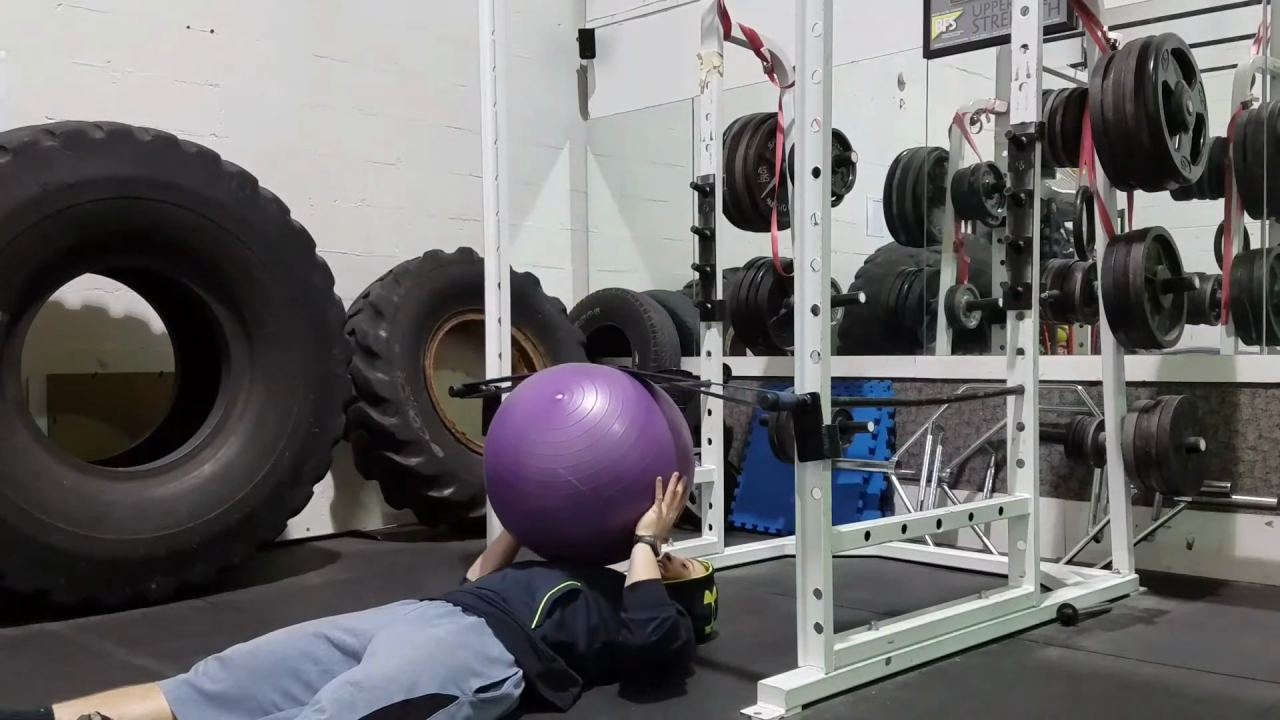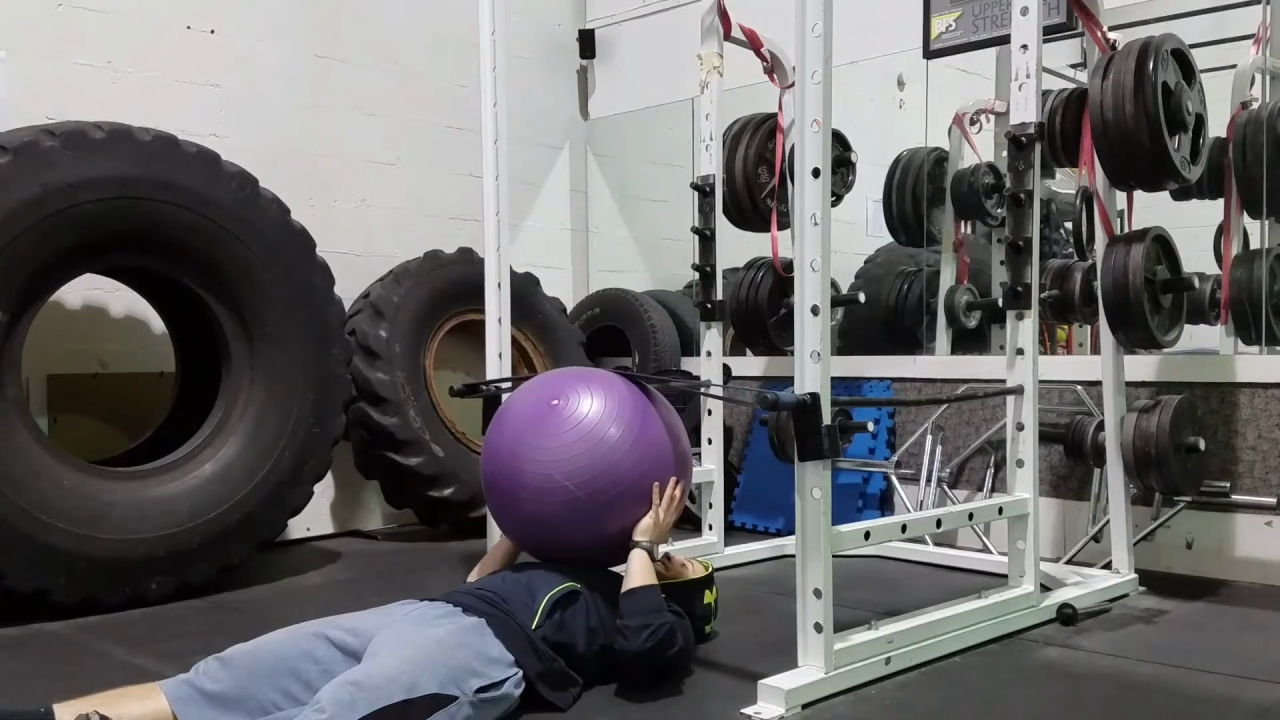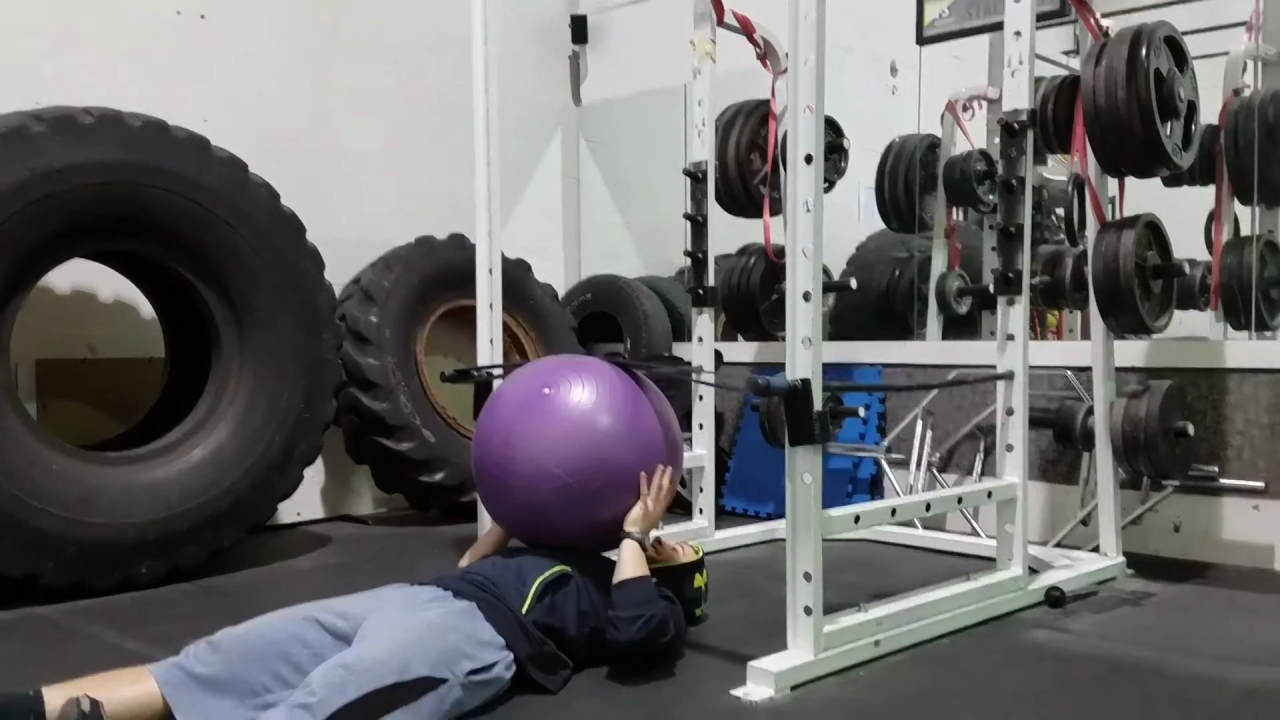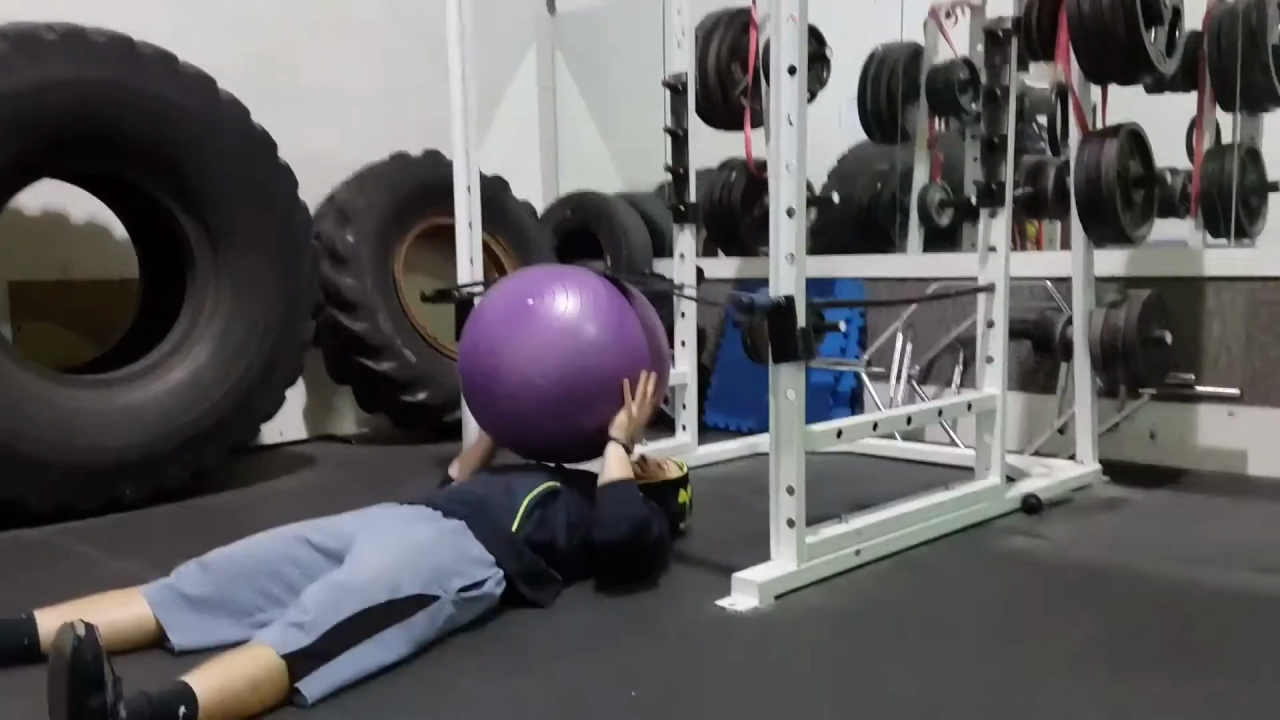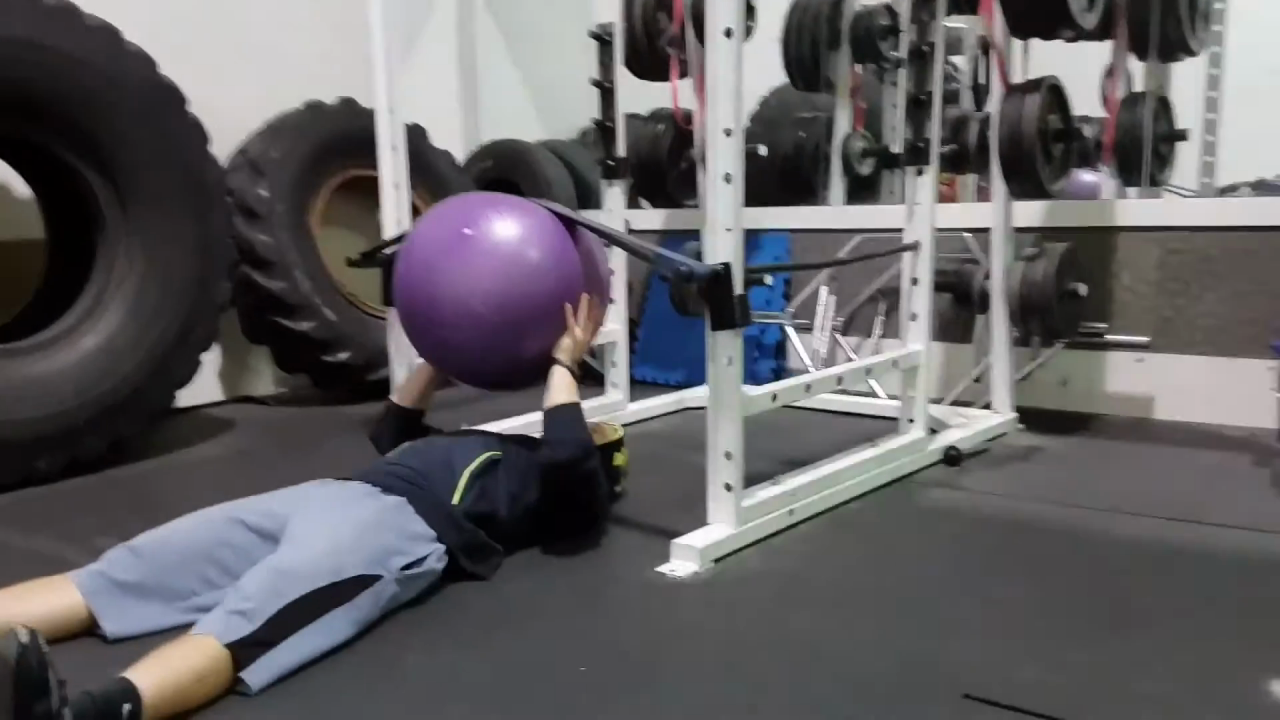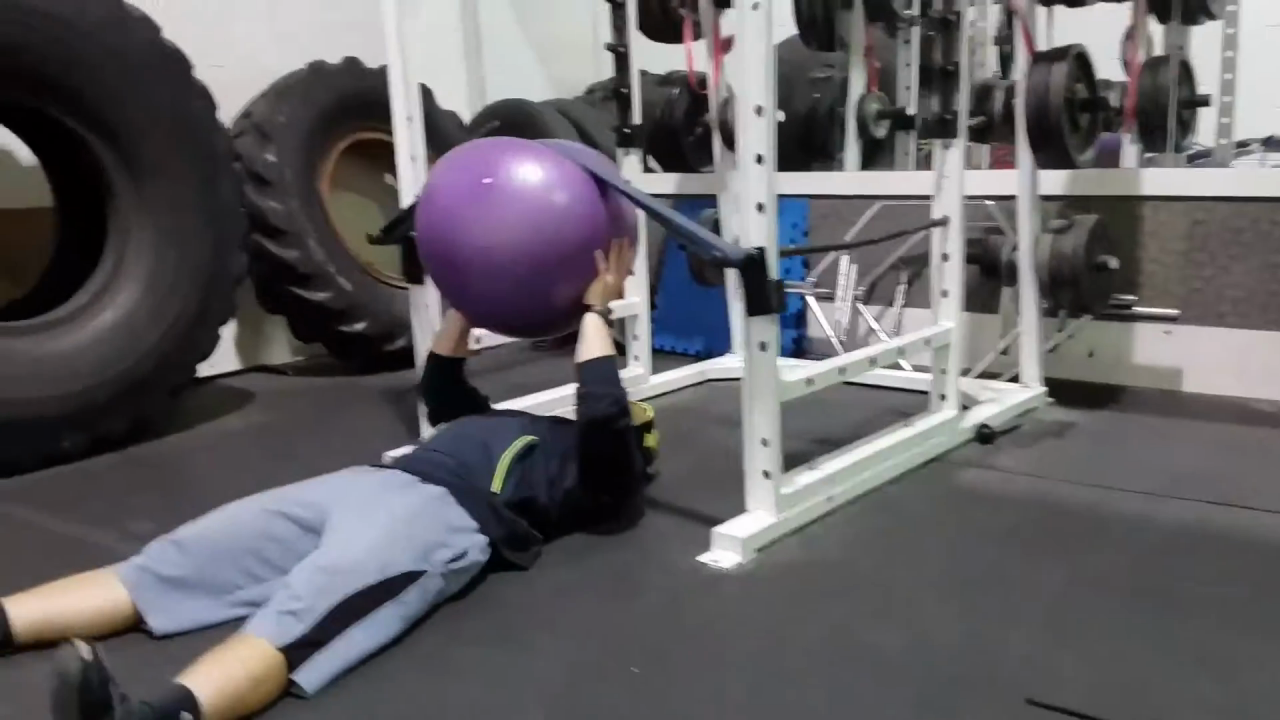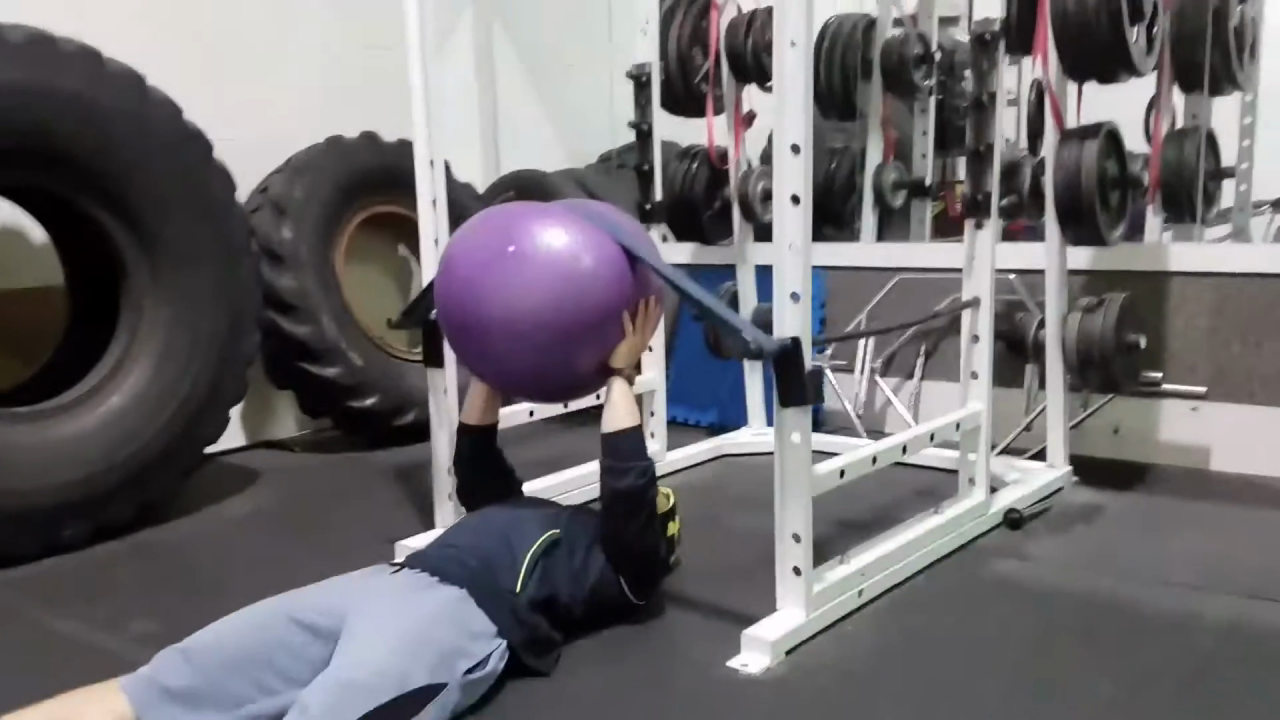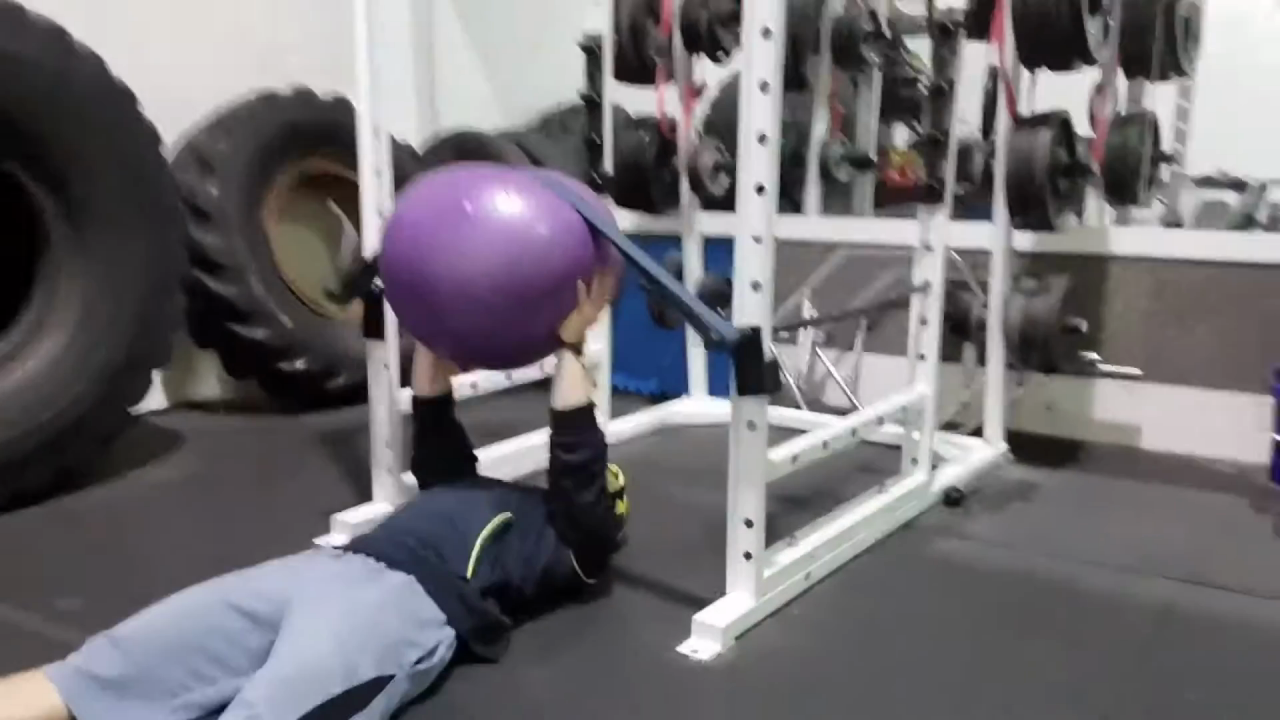
dt=0.2s
person 1, frame 1
left shoulder: (670, 631)
right shoulder: (593, 579)
left elbow: (644, 642)
right elbow: (476, 583)
left wrist: (646, 539)
left hip: (487, 651)
right hip: (418, 613)
person 1, frame 2
left shoulder: (670, 631)
right shoulder: (593, 580)
left elbow: (641, 646)
right elbow: (477, 585)
left wrist: (643, 544)
left hip: (488, 650)
right hip: (418, 614)
person 1, frame 3
left shoulder: (660, 617)
right shoulder: (586, 569)
left elbow: (630, 637)
left wrist: (632, 535)
left hip: (478, 634)
right hip: (413, 597)
person 1, frame 4
left shoulder: (646, 534)
right shoulder: (572, 486)
left elbow: (618, 530)
right elbow: (453, 489)
left wrist: (620, 437)
left hip: (467, 554)
right hip: (400, 520)
left knee: (301, 636)
right knee: (195, 588)
person 1, frame 5
left shoulder: (581, 494)
right shoulder: (502, 450)
left elbow: (566, 457)
right elbow: (393, 432)
left wrist: (564, 362)
left hip: (405, 525)
right hip: (331, 493)
left knee: (245, 621)
right knee: (125, 572)
person 1, frame 6
left shoulder: (610, 477)
right shoulder: (530, 430)
left elbow: (604, 414)
right elbow: (442, 390)
left wrist: (595, 311)
left hip: (449, 518)
right hip: (377, 483)
left knee: (296, 616)
right knee: (169, 566)
person 1, frame 7
left shoulder: (624, 567)
right shoulder: (536, 516)
left elbow: (627, 487)
right elbow: (477, 459)
left wrist: (619, 373)
left hip: (464, 617)
right hip: (386, 583)
person 1, frame 8
left shoulder: (577, 540)
right shoulder: (486, 494)
left elbow: (578, 456)
right elbow: (433, 430)
left wrist: (570, 346)
left hip: (410, 600)
right hip: (325, 566)
right knee: (103, 666)
